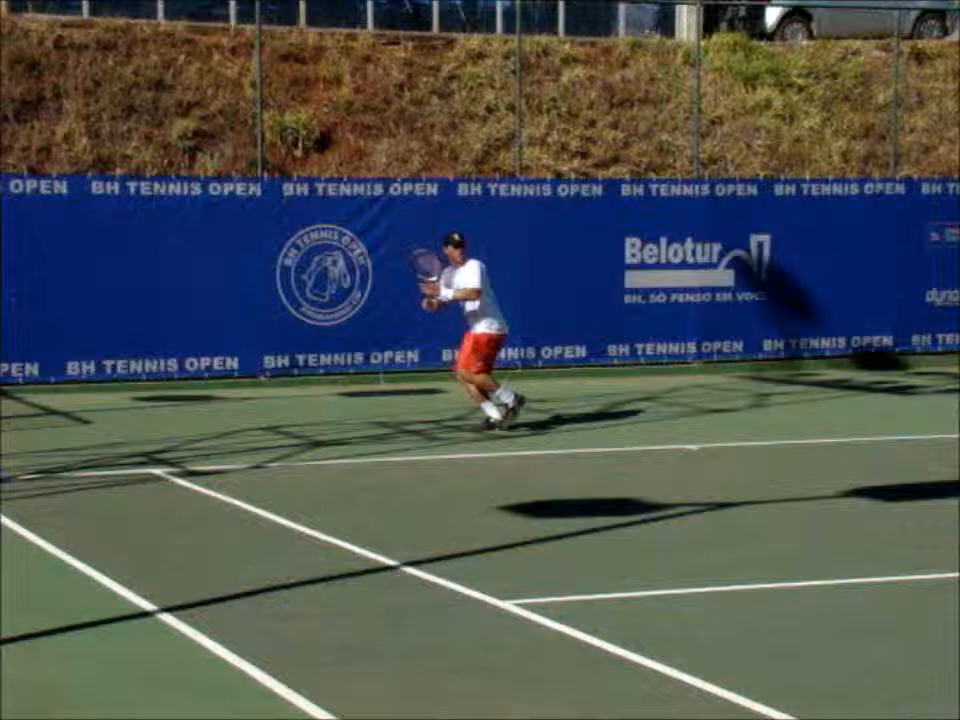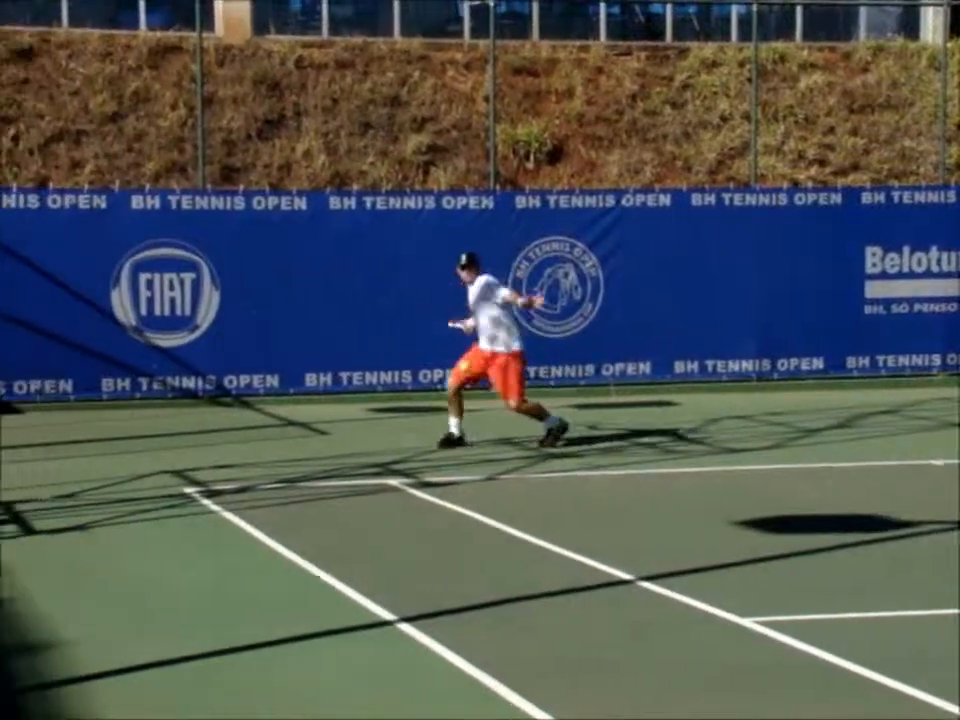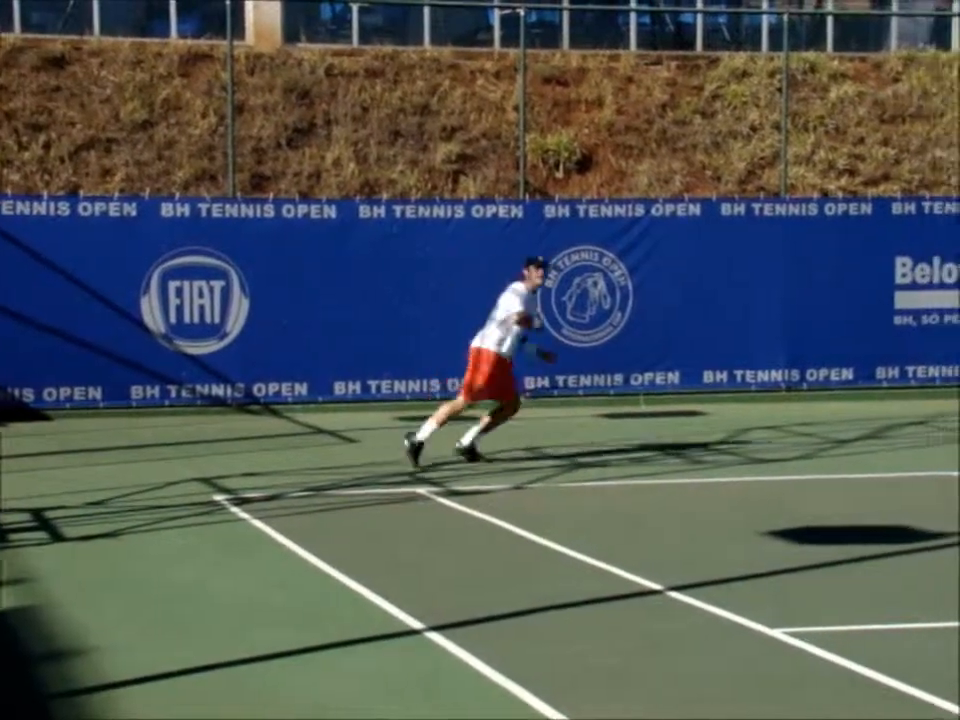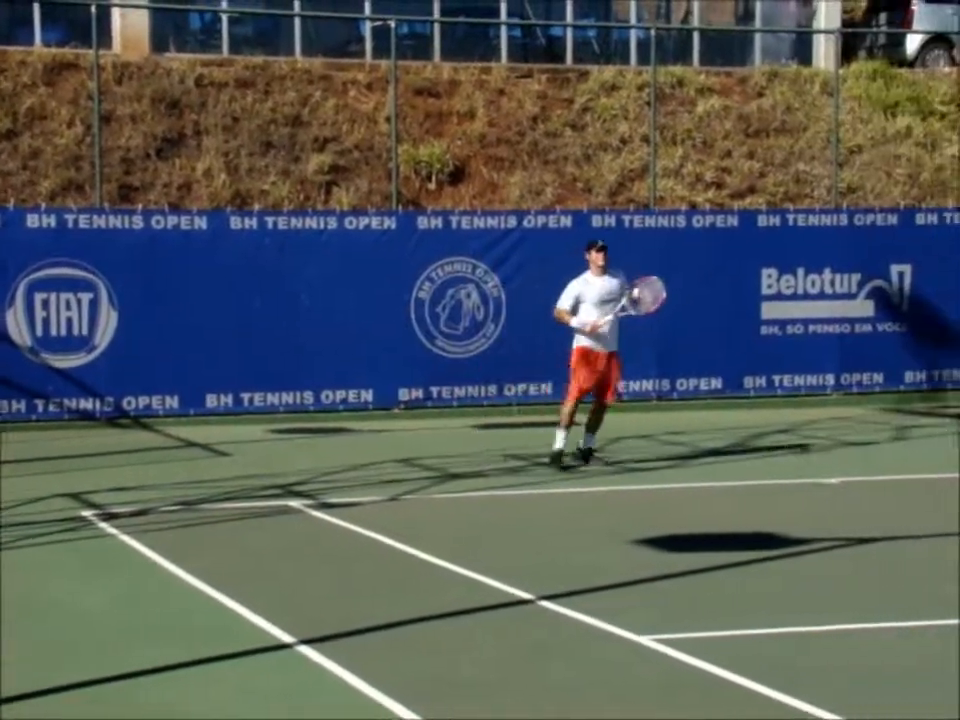
dt=0.7s
person 1, frame 1
left shoulder: (475, 266)
right shoulder: (448, 272)
left elbow: (474, 292)
right elbow: (444, 300)
left wrist: (445, 294)
right wrist: (433, 301)
left hip: (489, 329)
right hip: (477, 330)
left knee: (465, 371)
right knee: (465, 376)
left ankle: (511, 399)
right ankle: (495, 417)
person 1, frame 2
left shoulder: (485, 283)
right shoulder: (474, 289)
left elbow: (507, 295)
left wrist: (523, 301)
left hip: (507, 351)
right hip: (484, 349)
left knee: (515, 403)
right knee: (453, 385)
left ankle: (555, 425)
right ankle: (455, 434)
person 1, frame 3
left shoulder: (529, 299)
right shoulder: (518, 290)
right elbow: (518, 319)
left wrist: (536, 351)
right wrist: (531, 322)
left hip: (502, 357)
right hip: (487, 351)
left knee: (512, 405)
right knee: (465, 400)
left ankle: (467, 443)
right ankle: (417, 439)
person 1, frame 4
left shoulder: (618, 278)
right shoulder: (578, 284)
right elbow: (559, 312)
right wrist: (579, 324)
left hip: (610, 350)
right hip: (586, 348)
left knee: (602, 402)
right knee: (574, 397)
left ankle: (585, 448)
right ankle: (558, 448)
